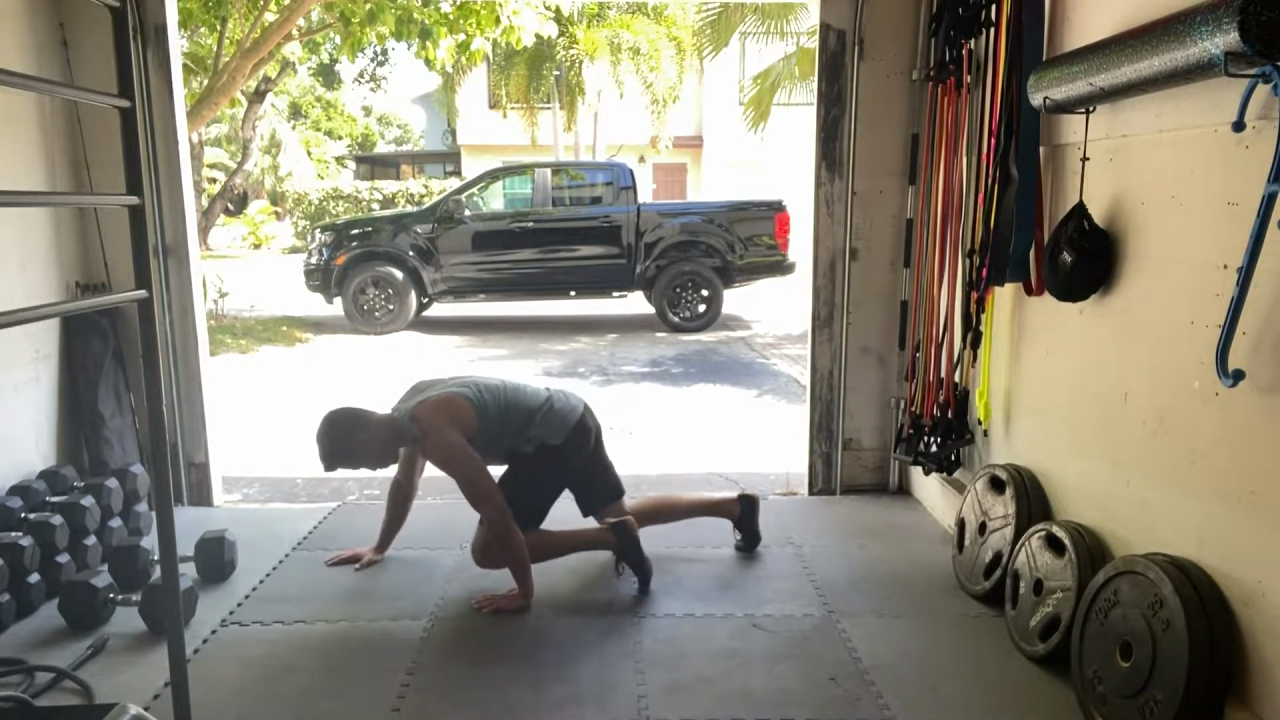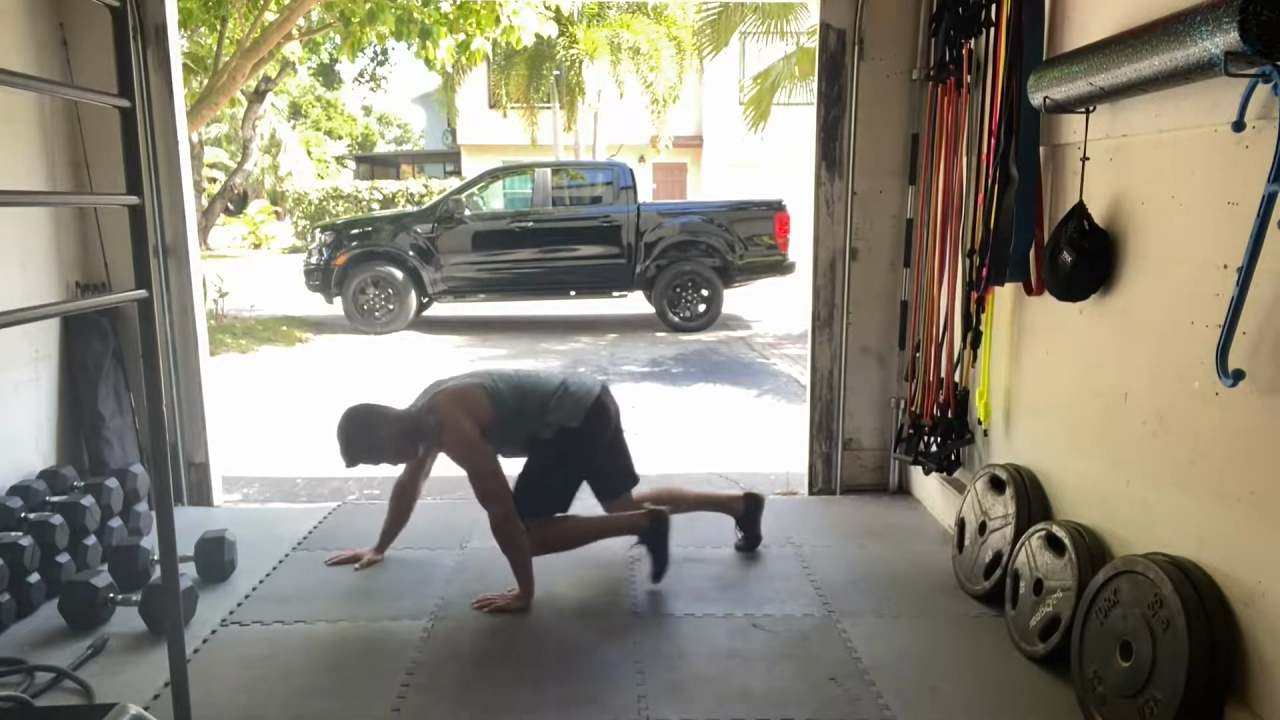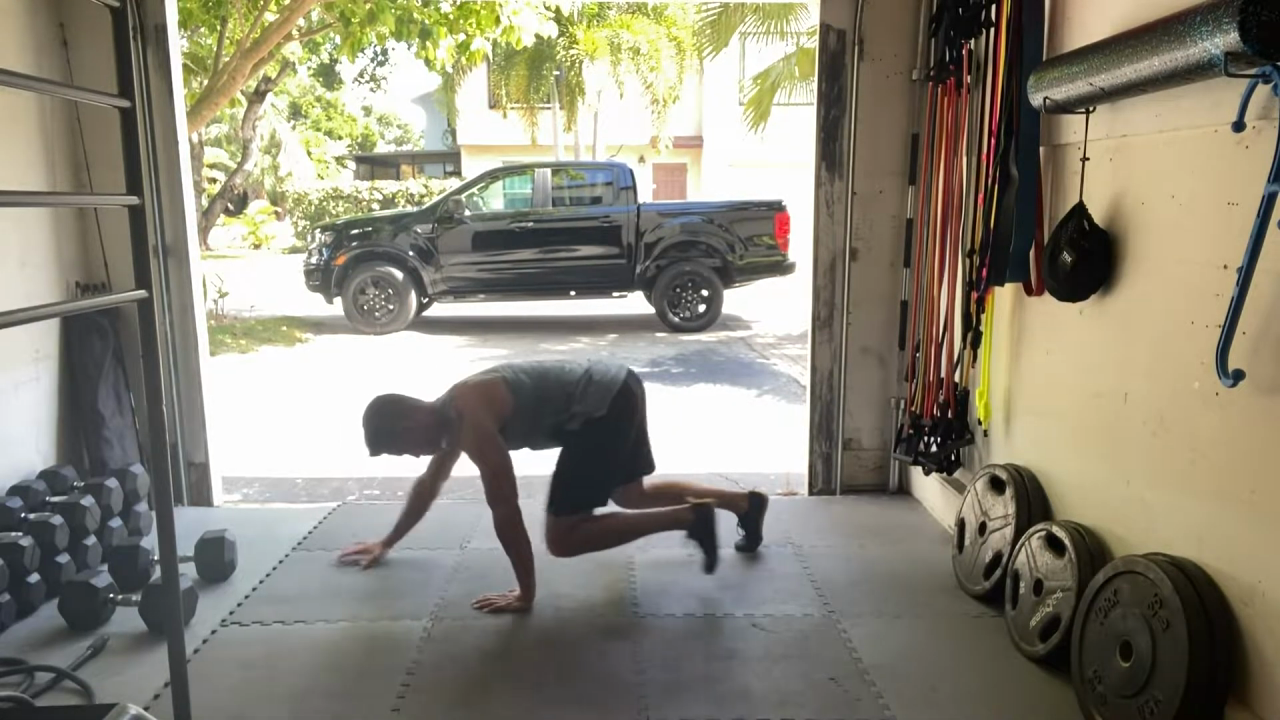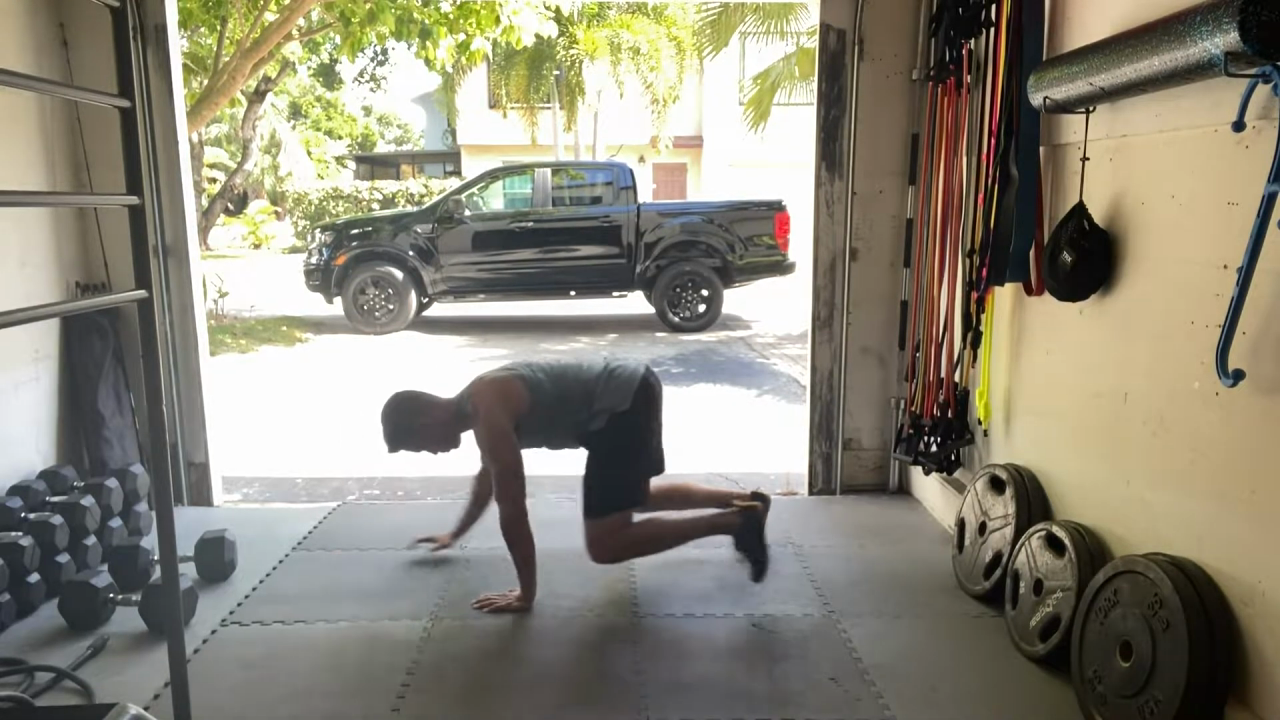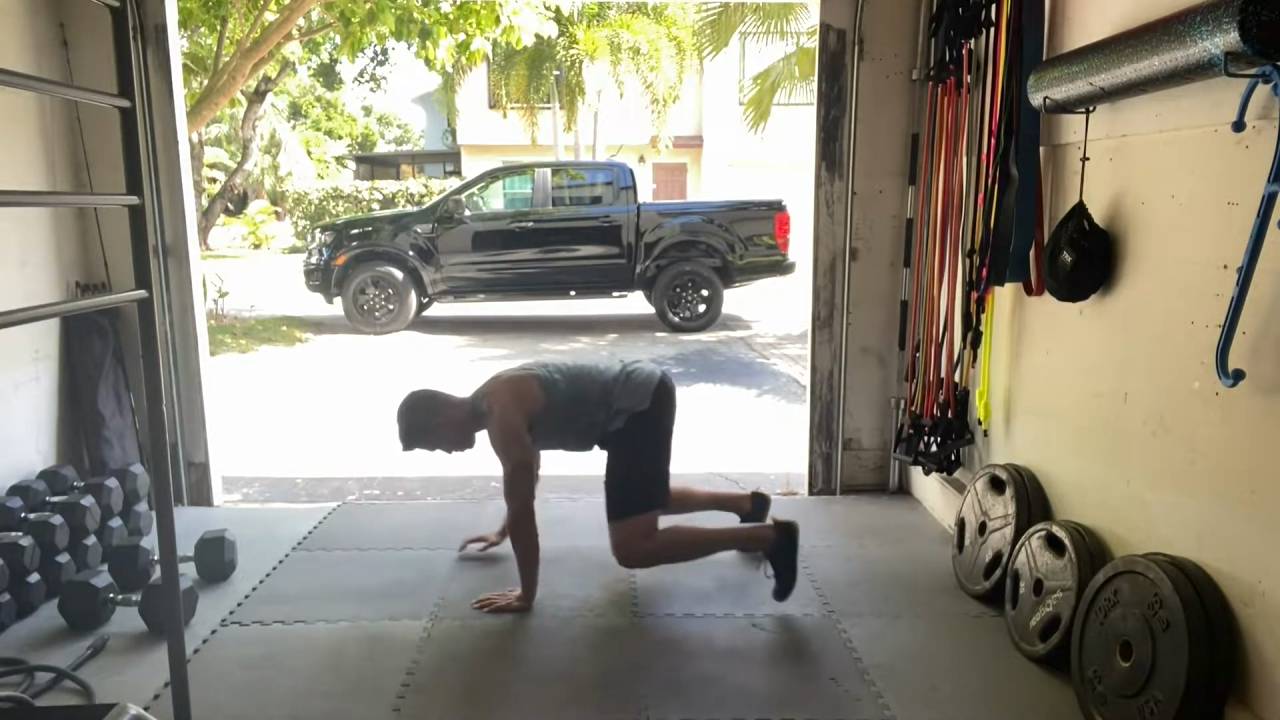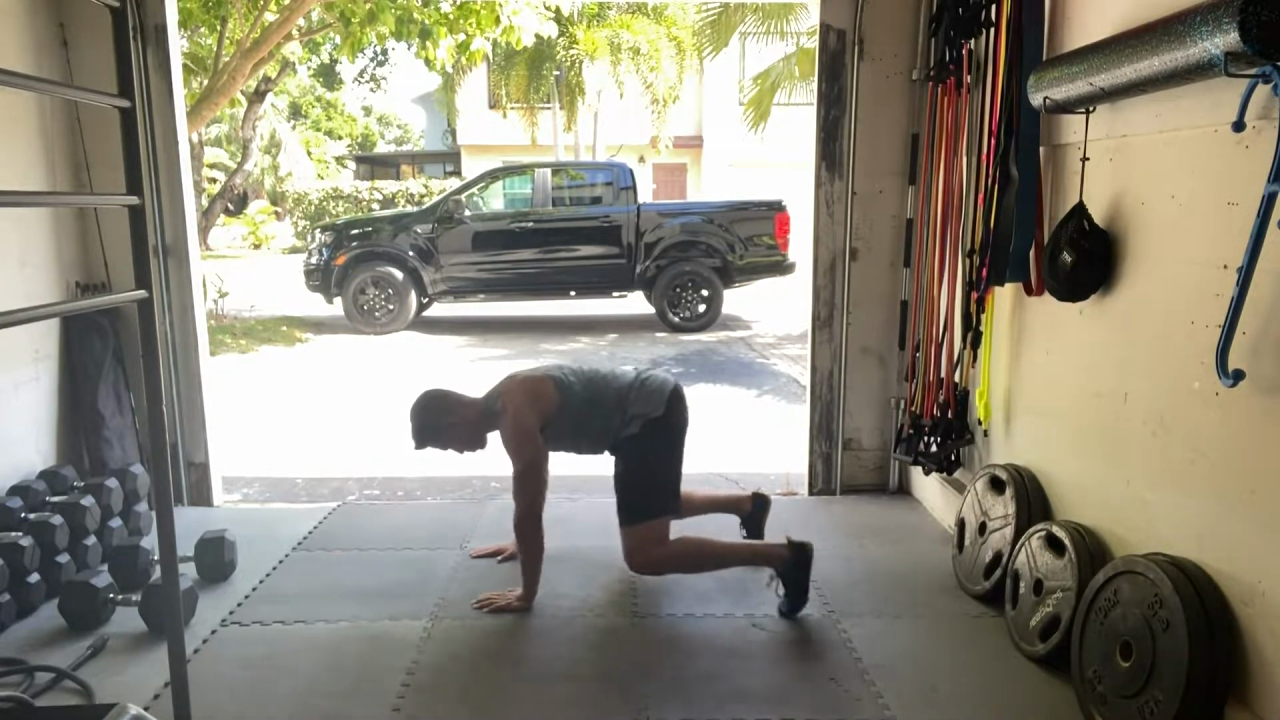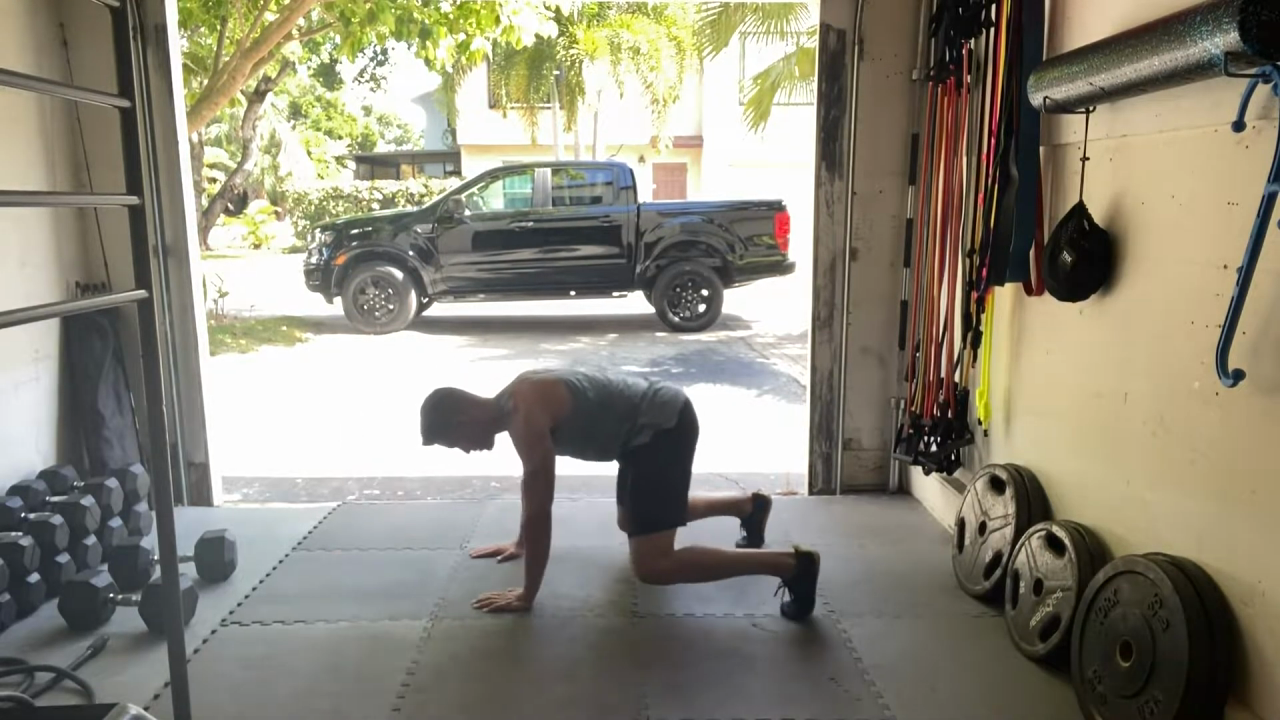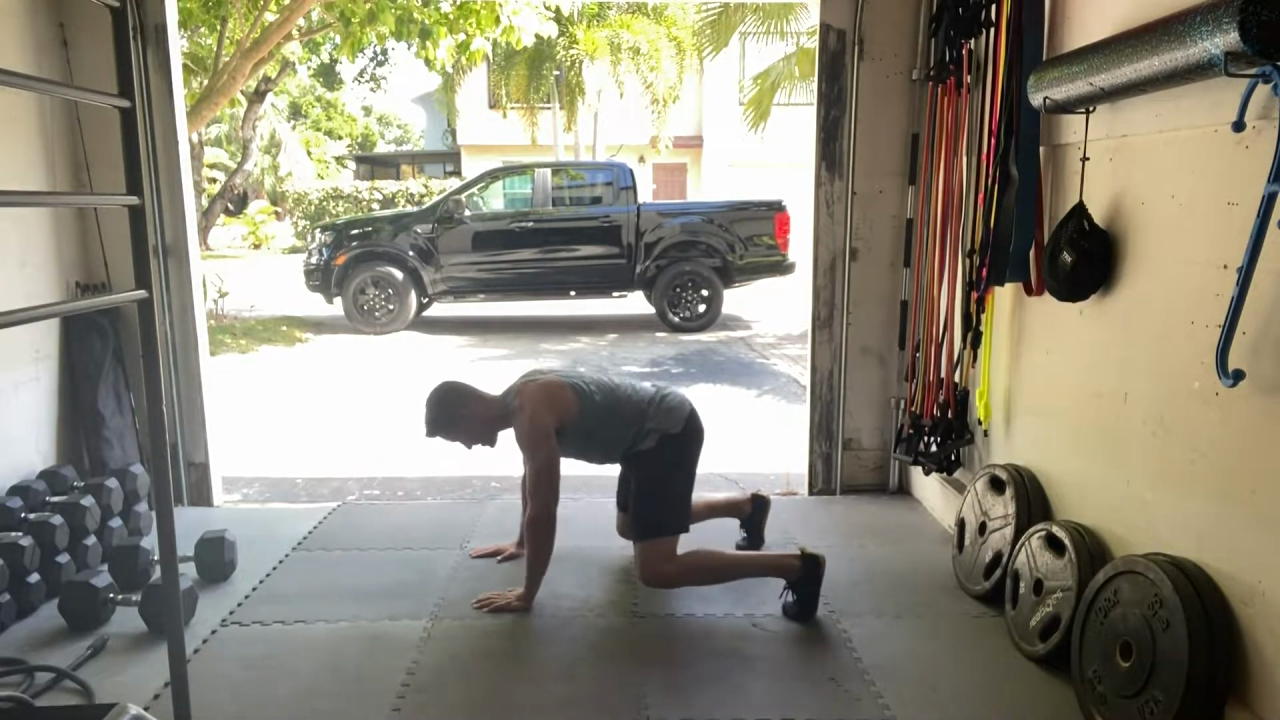
dt=0.1s
person 1, frame 1
left shoulder: (434, 436)
right shoulder: (408, 415)
left elbow: (496, 514)
right elbow: (403, 485)
left wrist: (525, 590)
right wrist: (377, 548)
left hip: (557, 435)
right hip: (573, 422)
left knee: (486, 551)
right knee: (618, 513)
left ankle: (614, 537)
right ankle: (738, 506)
person 1, frame 2
left shoulder: (448, 426)
right shoulder: (424, 413)
left elbow: (502, 511)
right elbow: (408, 485)
left wrist: (525, 592)
right wrist: (378, 548)
left hip: (576, 418)
right hip: (588, 405)
left knee: (524, 532)
right knee: (625, 503)
left ankle: (642, 523)
right ankle: (741, 504)
person 1, frame 3
left shoulder: (470, 420)
right shoulder: (451, 408)
left elbow: (506, 512)
right elbow: (431, 480)
left wrist: (525, 592)
right wrist: (386, 542)
left hip: (601, 406)
right hip: (612, 393)
left knee: (562, 538)
right knee: (633, 495)
left ankle: (690, 515)
right ankle: (744, 502)
person 1, frame 4
left shoulder: (487, 418)
right shoulder: (470, 404)
left elbow: (513, 512)
right elbow: (490, 479)
left wrist: (526, 594)
right wrist: (455, 534)
left hip: (623, 402)
right hip: (630, 390)
left knee: (606, 546)
right knee: (638, 497)
left ankle: (737, 520)
right ankle: (747, 503)
person 1, frame 5
left shoulder: (501, 417)
right shoulder: (495, 401)
left elbow: (521, 510)
right elbow: (522, 486)
left wrist: (525, 594)
right wrist: (502, 532)
left hip: (639, 405)
right hip: (639, 398)
left knee: (633, 549)
right knee: (643, 500)
left ankle: (769, 536)
right ankle: (748, 504)
person 1, frame 6
left shoulder: (514, 417)
right shoulder: (507, 401)
left elbow: (528, 510)
left wrist: (526, 595)
right wrist: (518, 543)
left hip: (652, 413)
right hip: (650, 407)
left knee: (646, 556)
right knee: (651, 505)
left ankle: (784, 556)
right ankle: (750, 505)
person 1, frame 7
left shoulder: (526, 415)
right shoulder: (516, 401)
left elbow: (538, 509)
right elbow: (532, 479)
left wrist: (526, 595)
right wrist: (520, 543)
left hip: (663, 427)
right hip: (653, 424)
left knee: (652, 567)
right knee: (633, 521)
left ankle: (791, 564)
right ankle: (748, 504)
person 1, frame 8
left shoulder: (530, 414)
right shoulder: (521, 400)
left elbow: (543, 510)
right elbow: (533, 478)
left wrist: (527, 594)
right wrist: (520, 543)
left hip: (668, 434)
right hip: (655, 431)
left knee: (657, 571)
right knee: (630, 527)
left ankle: (796, 566)
right ankle: (748, 505)
